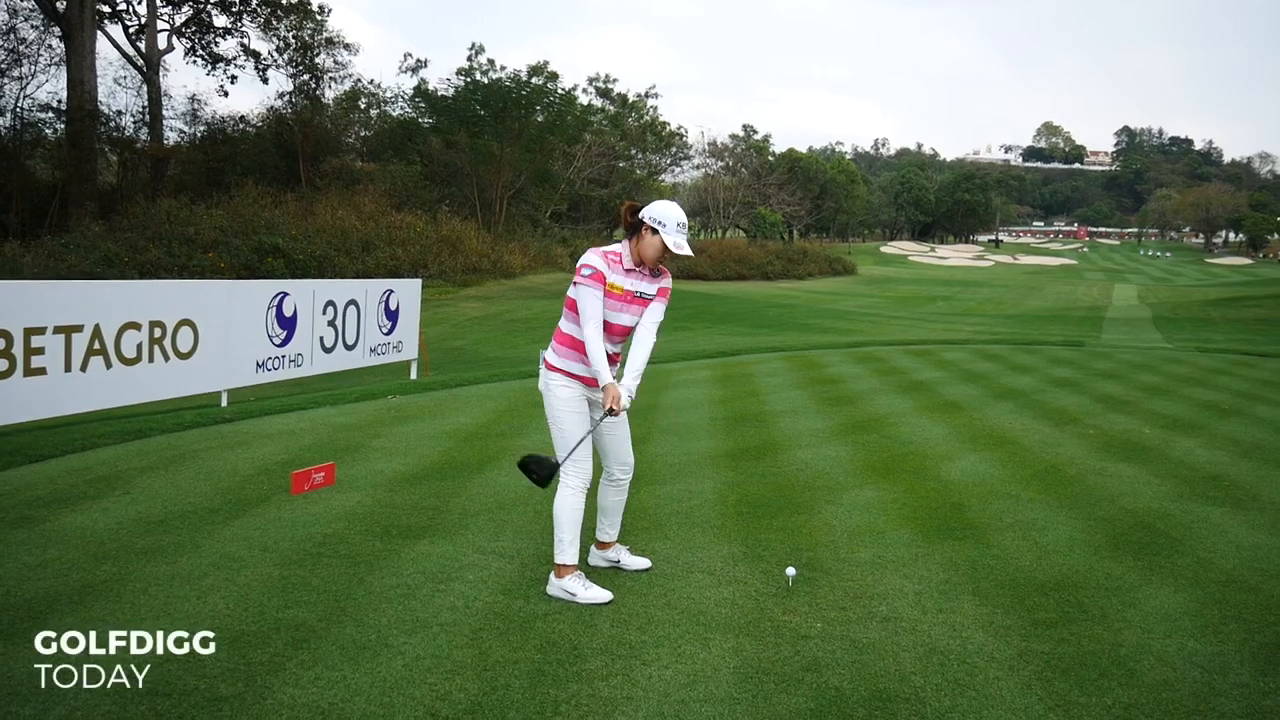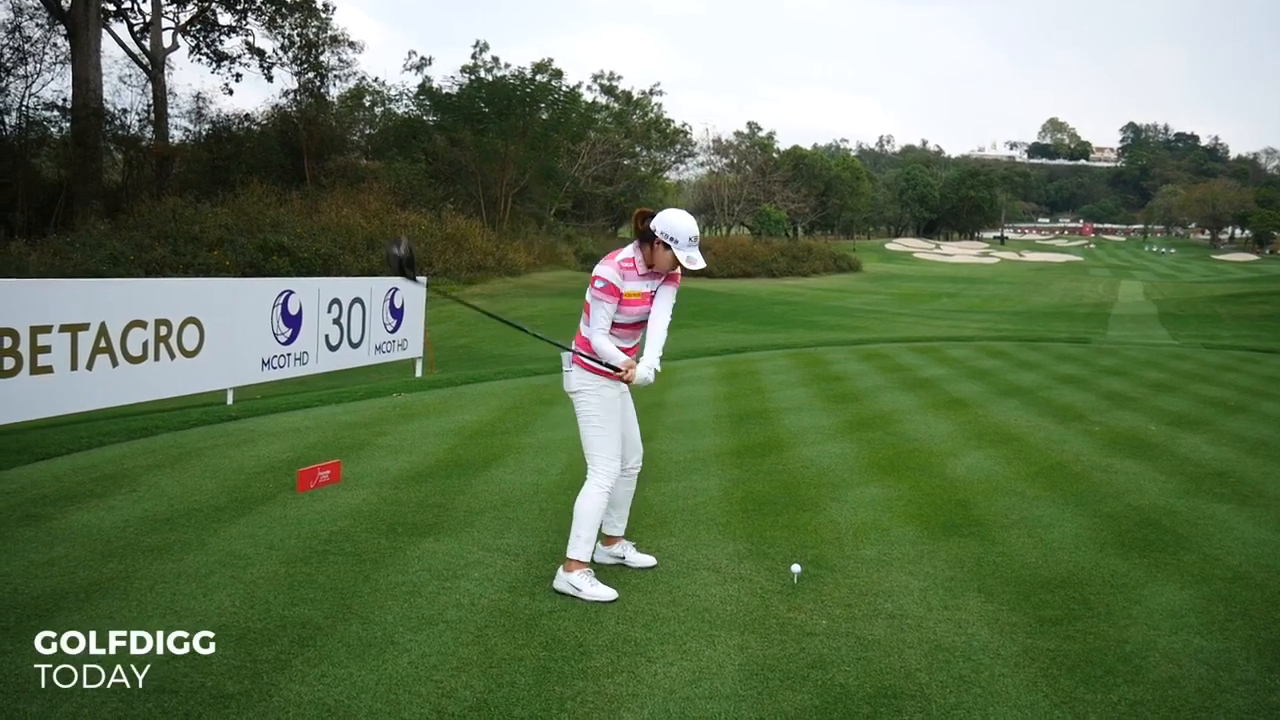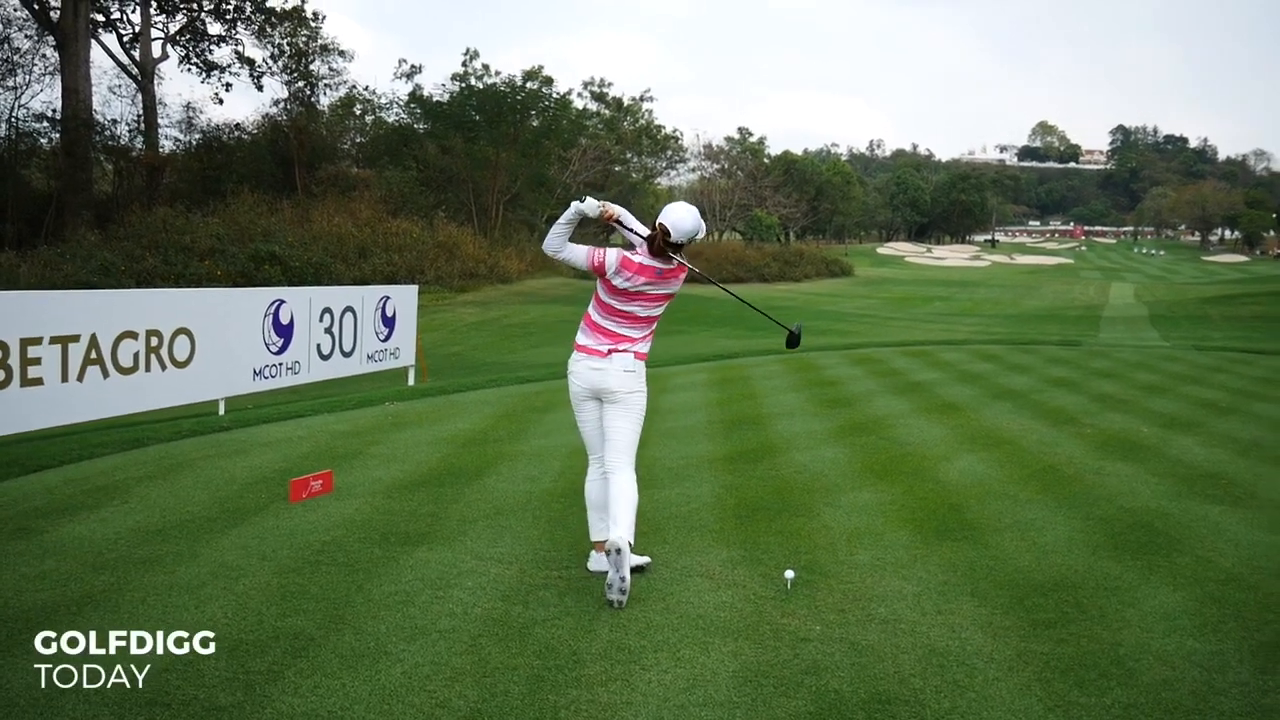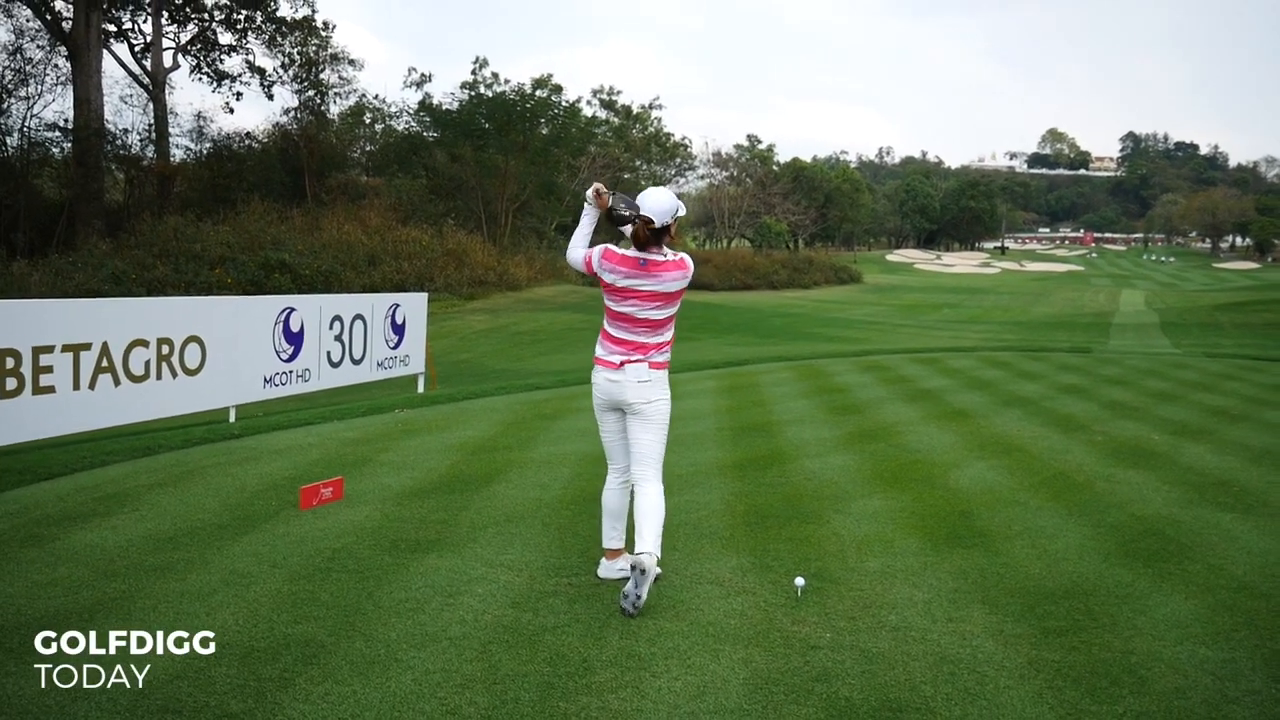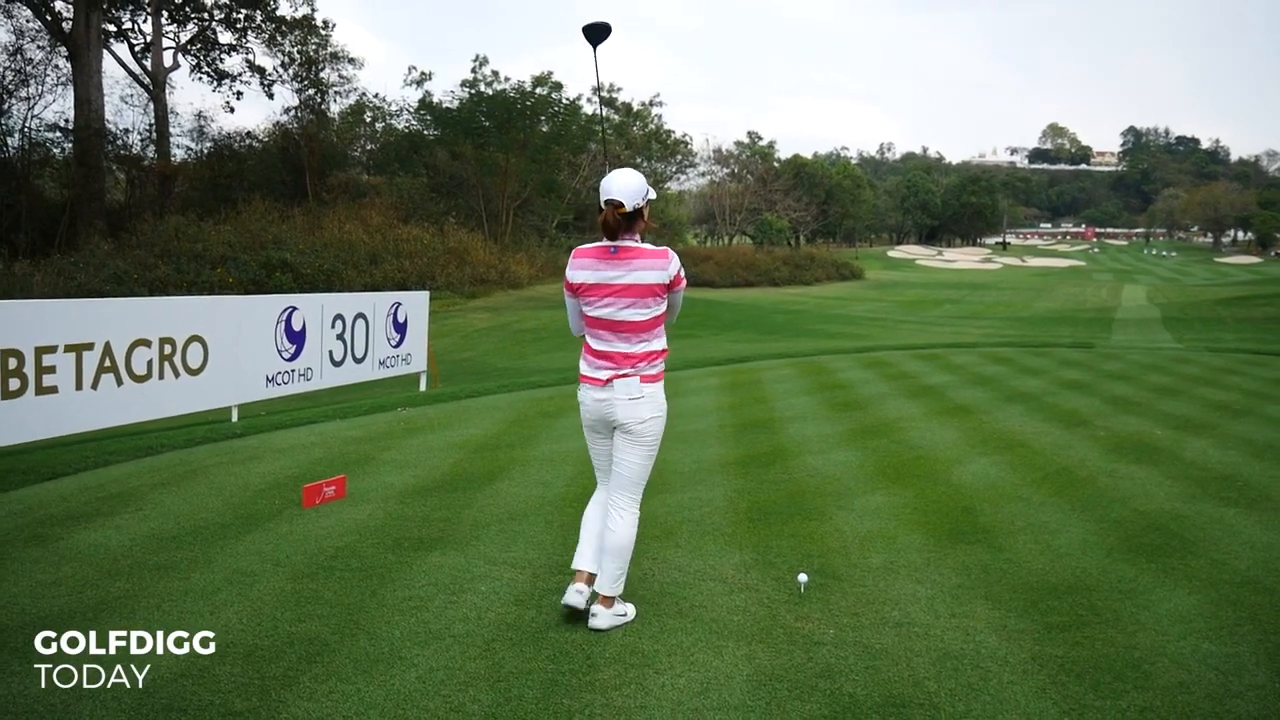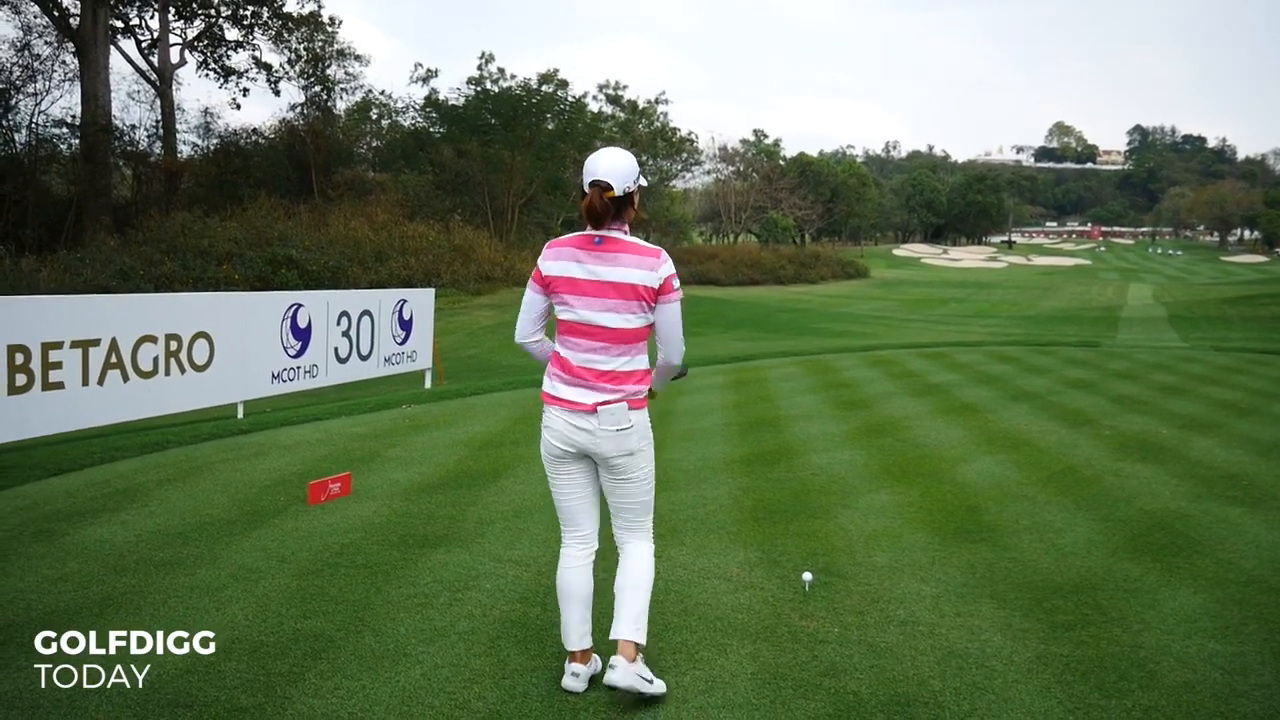
dt=0.7s
person 1, frame 1
left shoulder: (661, 283)
right shoulder: (597, 261)
left elbow: (645, 335)
right elbow: (589, 326)
left wrist: (627, 386)
right wrist: (606, 379)
left hip: (604, 382)
right hip: (565, 378)
left knee: (621, 467)
right knee: (577, 474)
left ankle: (606, 547)
right ankle: (564, 574)
person 1, frame 2
left shoulder: (669, 276)
right shoulder: (611, 271)
left elbow: (658, 324)
right elbow: (596, 338)
left wrist: (647, 364)
right wrist: (626, 364)
left hip: (616, 376)
right hip: (590, 375)
left knee: (630, 461)
right knee: (604, 473)
left ankle: (611, 543)
right ankle: (573, 570)
person 1, frame 3
left shoulder: (617, 263)
right shoulder: (677, 271)
left elbow: (552, 247)
right elbow: (643, 239)
left wrist: (581, 209)
right wrist: (611, 210)
left hip: (583, 369)
right hip: (625, 375)
left knee: (599, 463)
right knee: (620, 467)
left ankle: (601, 550)
right ankle: (618, 544)
person 1, frame 4
left shoulder: (608, 259)
right shoulder: (683, 266)
left elbow: (573, 255)
left wrist: (592, 208)
right wrist: (613, 211)
left hip: (606, 379)
right hip: (648, 385)
left knee: (618, 472)
right knee: (648, 479)
left ankle: (613, 557)
right ankle: (646, 556)
person 1, frame 5
left shoulder: (579, 260)
right shoulder: (665, 262)
left elbow: (577, 327)
left hip: (593, 395)
right hip: (641, 398)
left knee: (605, 490)
right knee: (625, 502)
left ankle: (582, 578)
right ankle: (606, 605)
person 1, frame 6
left shoulder: (555, 253)
right shoulder: (655, 263)
left elbow: (526, 336)
right elbow: (673, 353)
right wrist: (653, 383)
left hip: (562, 419)
right hip: (622, 422)
left knee: (578, 540)
right knee: (636, 536)
left ankle: (578, 658)
right ankle: (628, 656)
